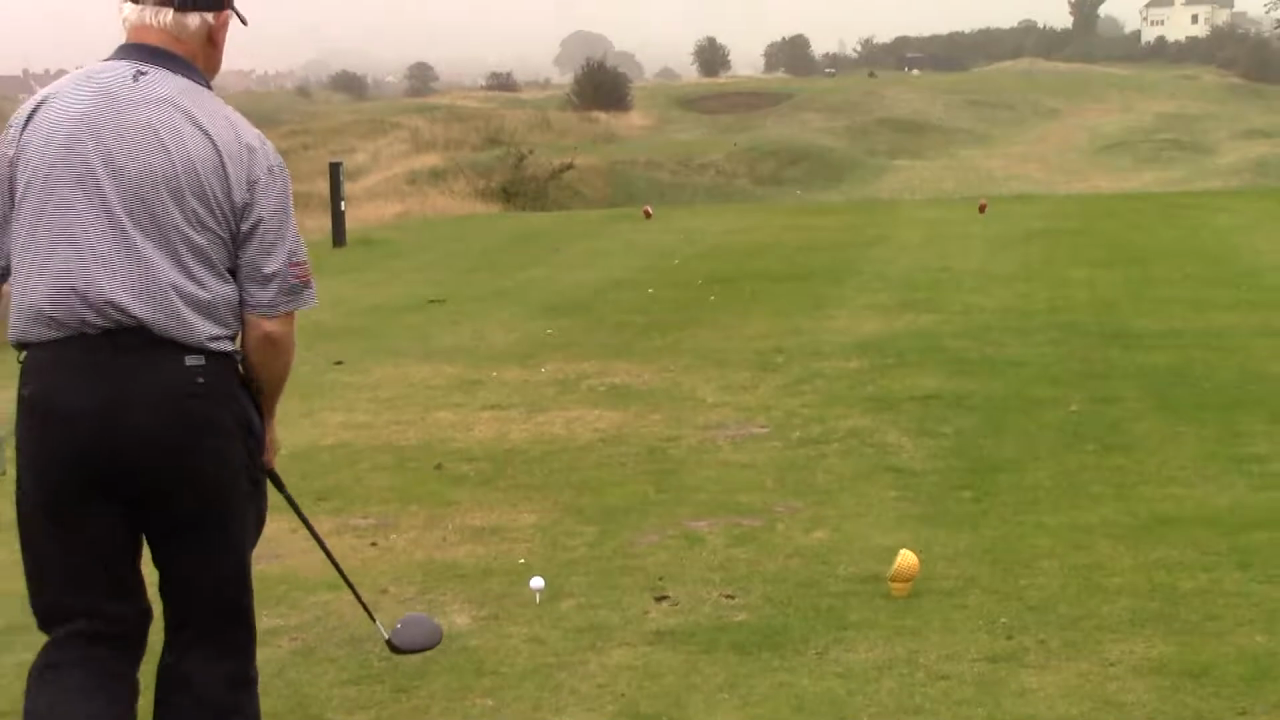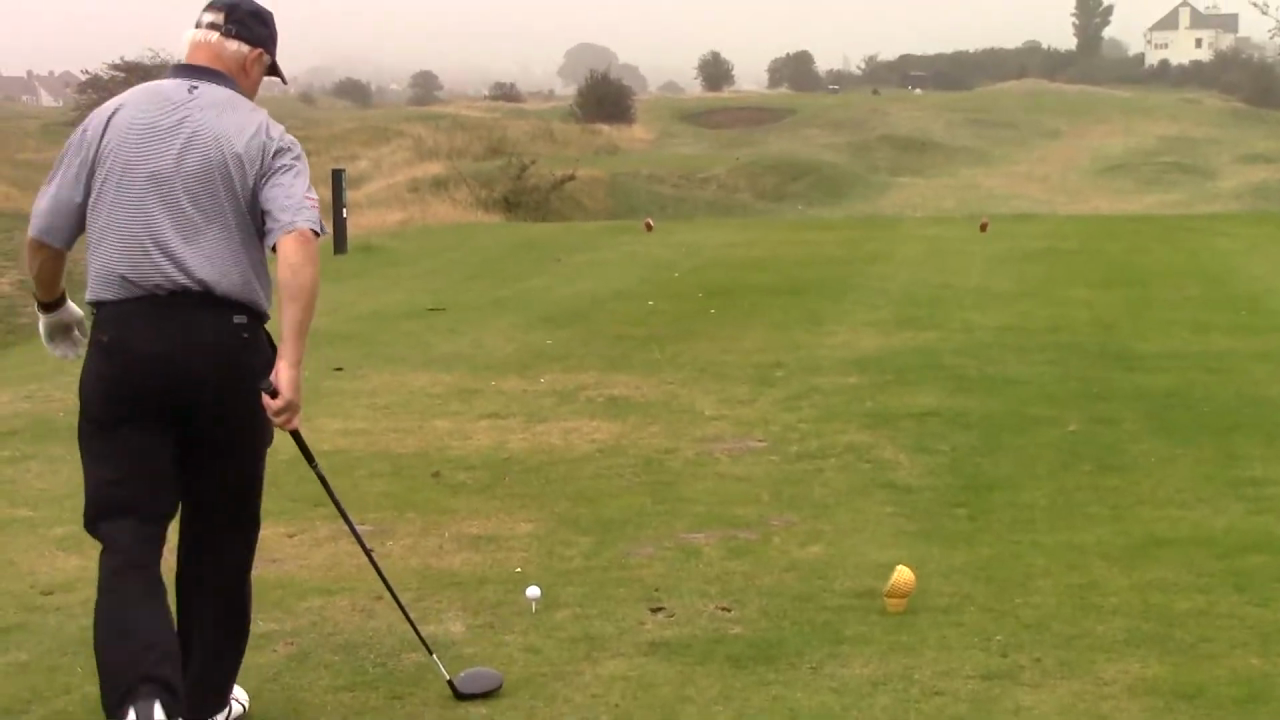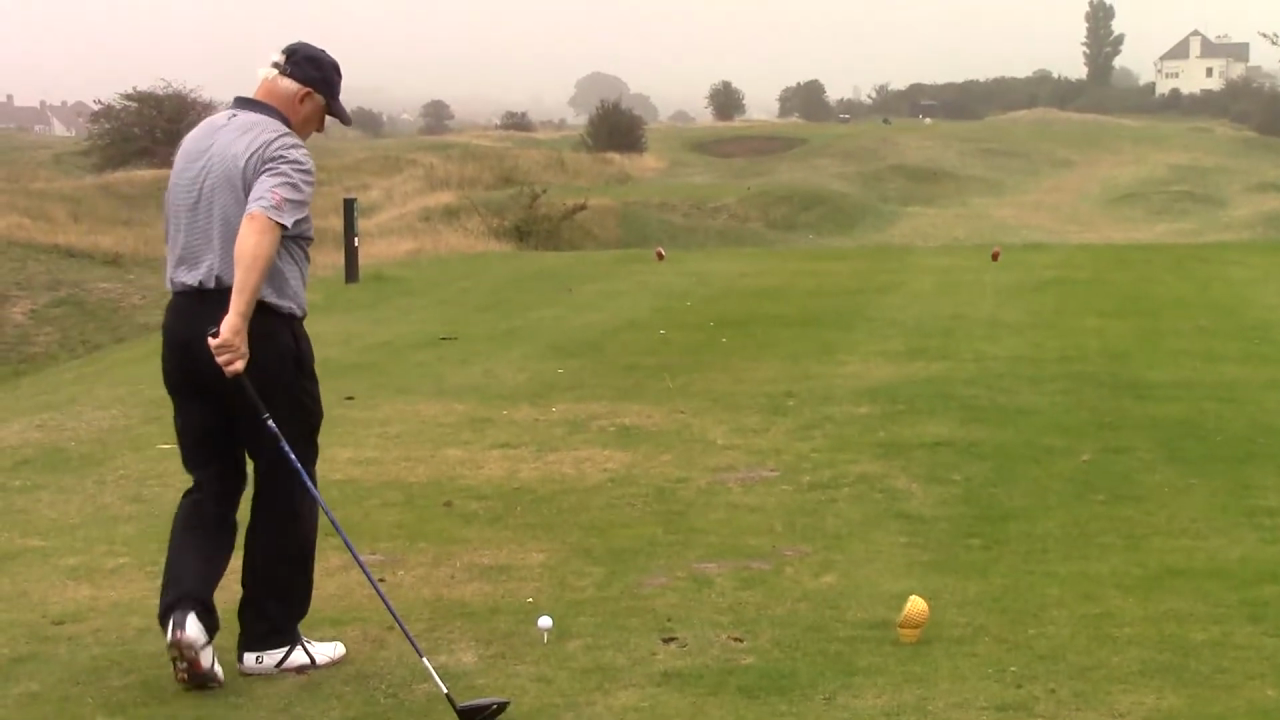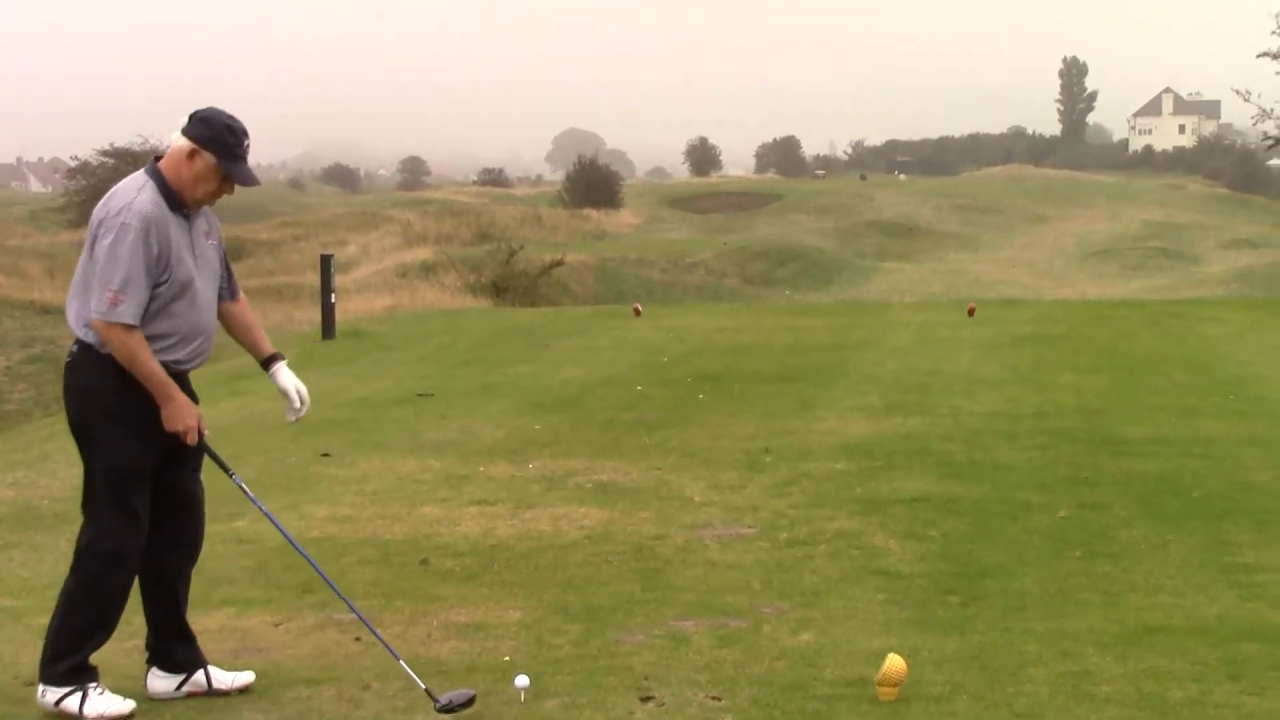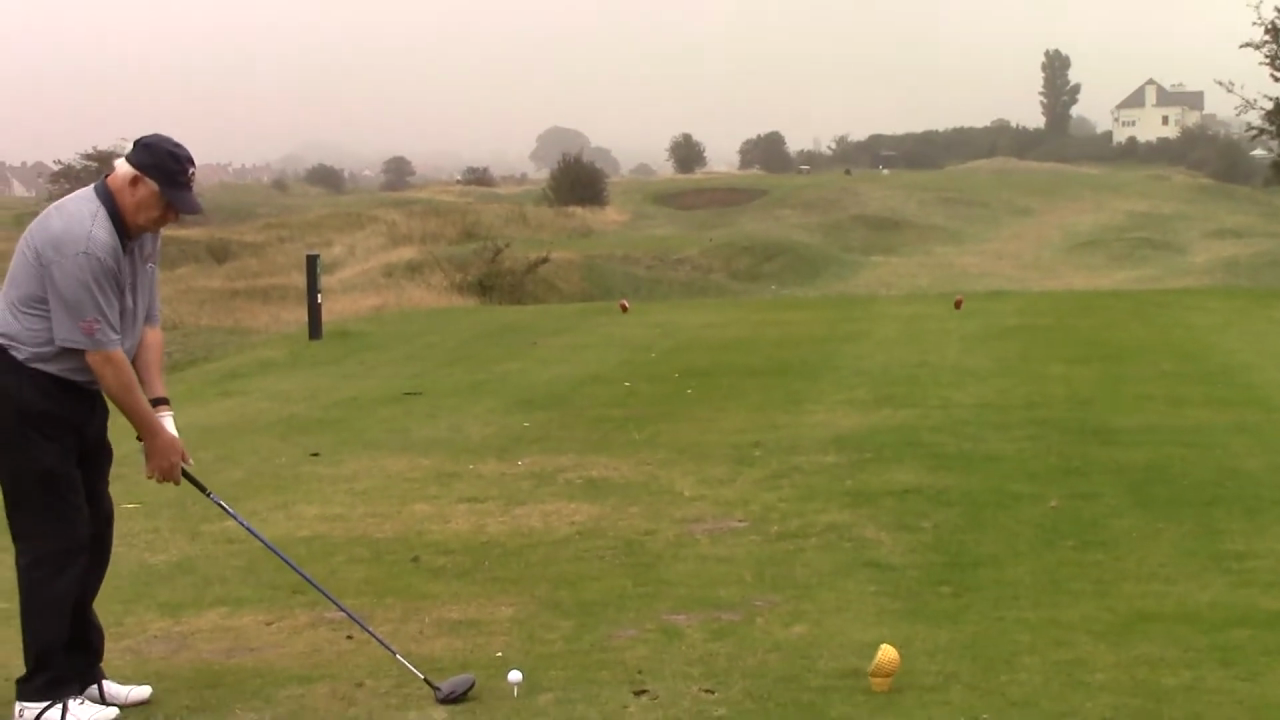
dt=1s
person 1, frame 1
right shoulder: (242, 146)
right elbow: (269, 325)
right wrist: (262, 422)
left hip: (60, 396)
right hip: (191, 398)
left knee: (87, 632)
right knee: (209, 625)
person 1, frame 2
left shoulder: (110, 117)
right shoulder: (266, 138)
left elbow: (44, 236)
right elbow: (296, 242)
left wrist: (55, 308)
right wrist: (289, 363)
left hip: (124, 343)
right hip: (225, 345)
left knee: (128, 530)
right knee: (221, 530)
person 1, frame 3
left shoulder: (199, 137)
right shoulder: (285, 153)
right elbow: (257, 229)
right wrist: (238, 322)
left hip: (184, 324)
right hip: (257, 333)
left knee: (213, 481)
right knee: (284, 486)
left ankle: (186, 614)
right ankle: (268, 640)
person 1, frame 4
left shoulder: (198, 213)
right shoulder: (133, 216)
left elbow: (228, 296)
right elbow: (114, 325)
left wrist: (275, 364)
right wrist: (171, 400)
left hip: (162, 385)
right hip: (113, 387)
left knee: (177, 529)
right knee: (116, 532)
left ankle: (174, 664)
person 1, frame 5
left shoulder: (137, 230)
right shoulder: (83, 241)
left elbow: (145, 326)
right elbow: (103, 355)
left wrist: (161, 412)
right wrist: (151, 436)
left hip: (72, 394)
left knee: (90, 534)
right knee: (54, 539)
left ankle: (77, 672)
